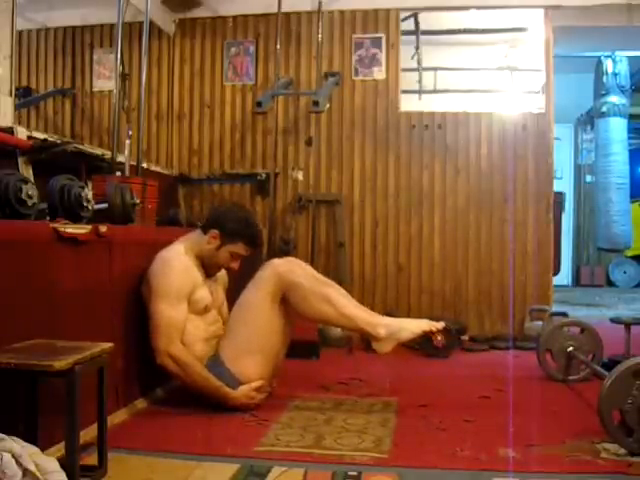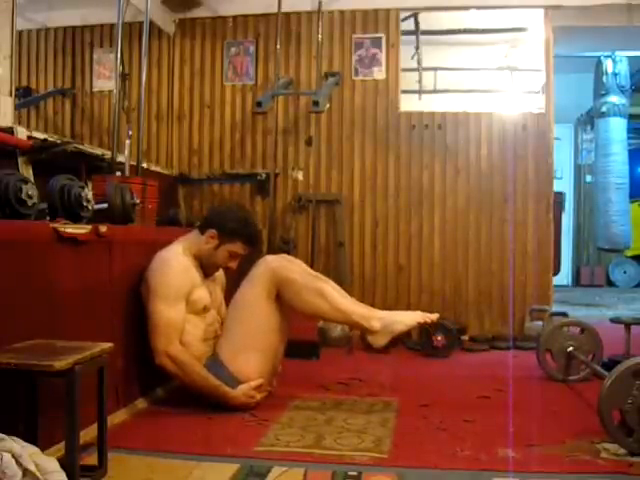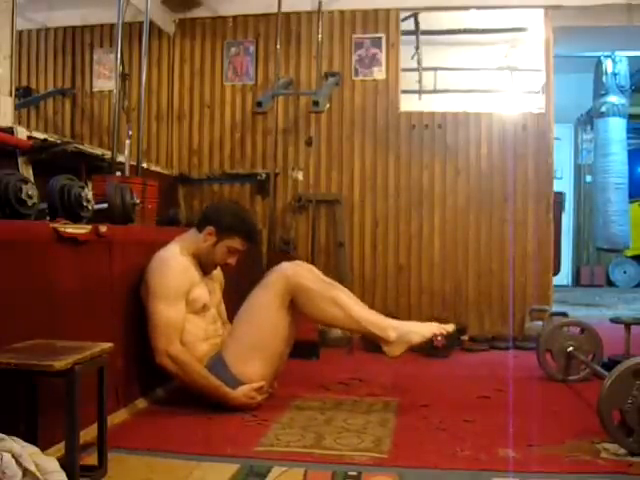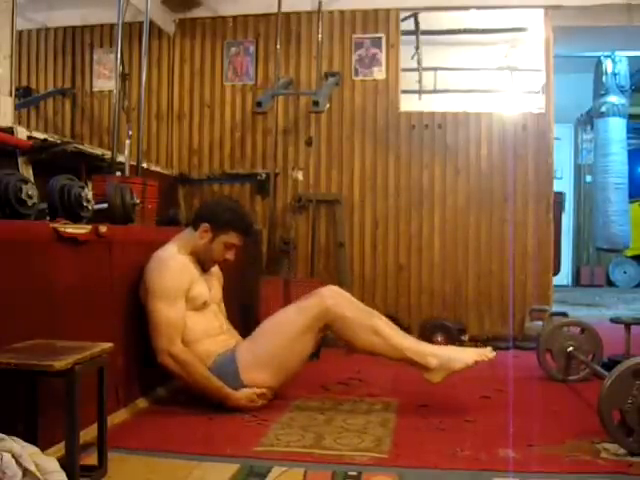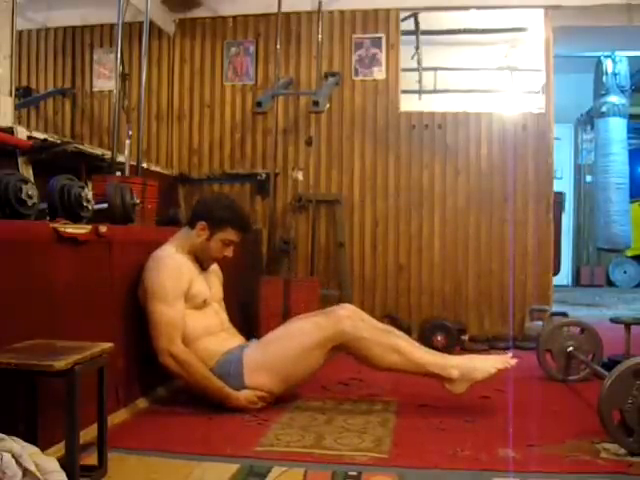
dt=0.5s
person 1, frame 1
left shoulder: (212, 268)
right shoulder: (173, 266)
right elbow: (167, 353)
left wrist: (262, 364)
right wrist: (227, 395)
left hip: (229, 367)
right hip: (220, 377)
left knee: (291, 269)
right knee: (278, 272)
left ankle: (378, 327)
right ankle: (380, 329)
person 1, frame 2
left shoulder: (210, 269)
right shoulder: (172, 266)
right elbow: (165, 353)
left wrist: (265, 362)
right wrist: (227, 395)
left hip: (229, 370)
right hip: (220, 377)
left knee: (282, 268)
right knee: (272, 268)
left ankle: (373, 321)
right ankle: (375, 323)
person 1, frame 3
left shoulder: (208, 268)
right shoulder: (170, 266)
right elbow: (166, 353)
left wrist: (263, 363)
right wrist: (228, 395)
left hip: (231, 366)
right hip: (222, 377)
left knee: (298, 274)
right knee: (287, 276)
left ankle: (387, 331)
right ankle: (391, 333)
person 1, frame 4
left shoulder: (207, 267)
right shoulder: (168, 266)
right elbow: (168, 351)
left wrist: (255, 356)
right wrist: (228, 396)
left hip: (234, 363)
right hip: (226, 375)
left knee: (330, 300)
right knee: (327, 301)
left ankle: (428, 356)
right ankle: (431, 358)
person 1, frame 5
left shoulder: (207, 266)
right shoulder: (166, 266)
right elbow: (169, 351)
left wrist: (264, 357)
right wrist: (229, 396)
left hip: (239, 358)
right hip: (229, 374)
left knee: (344, 315)
right knee: (341, 324)
left ankle: (448, 367)
right ankle: (451, 370)
